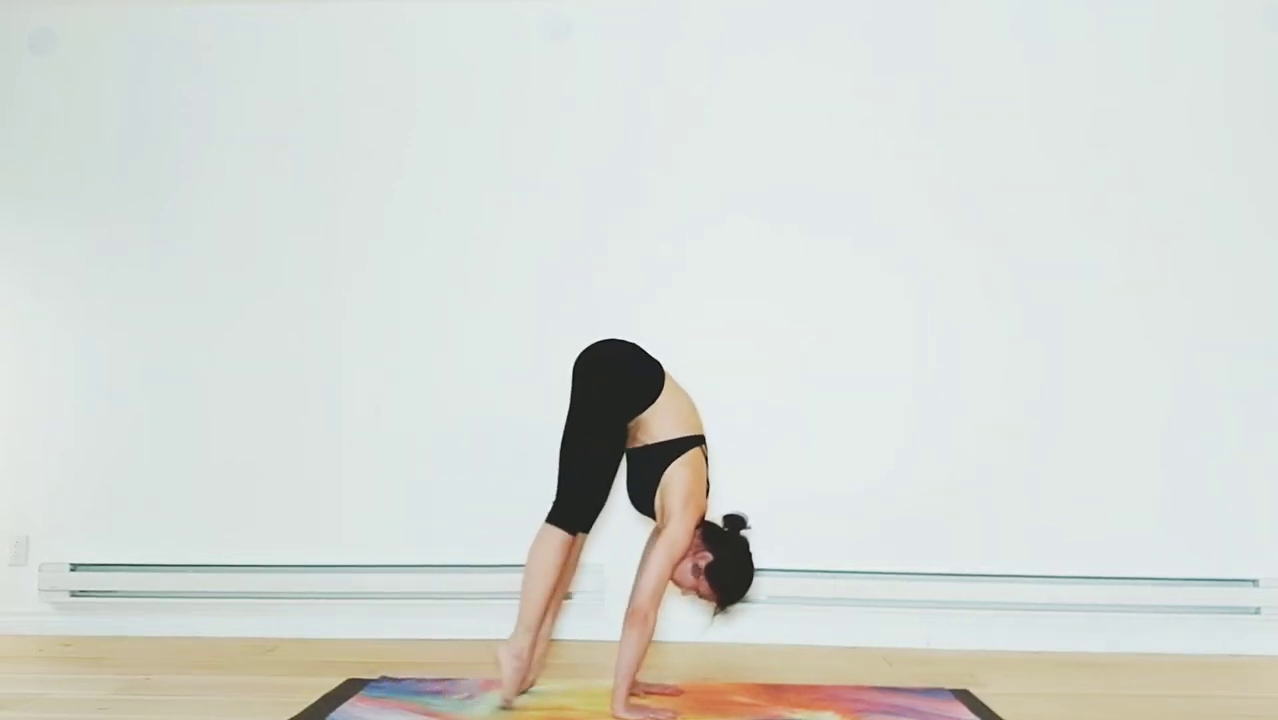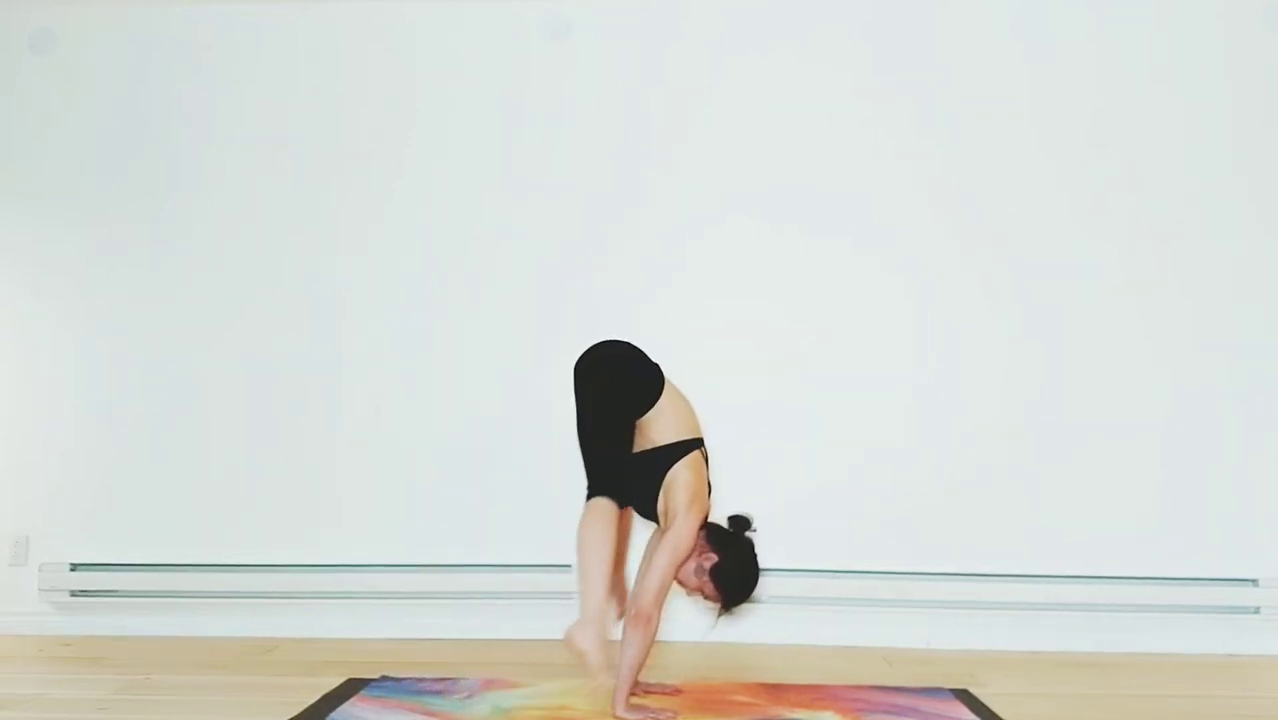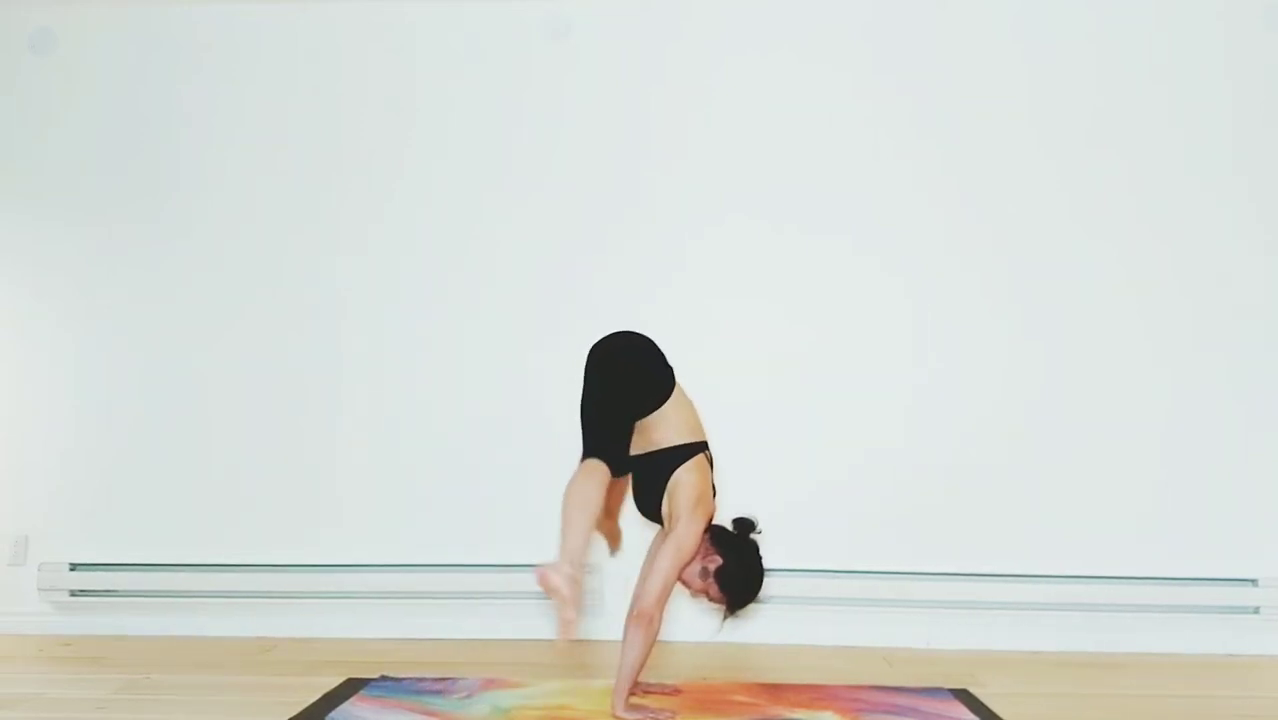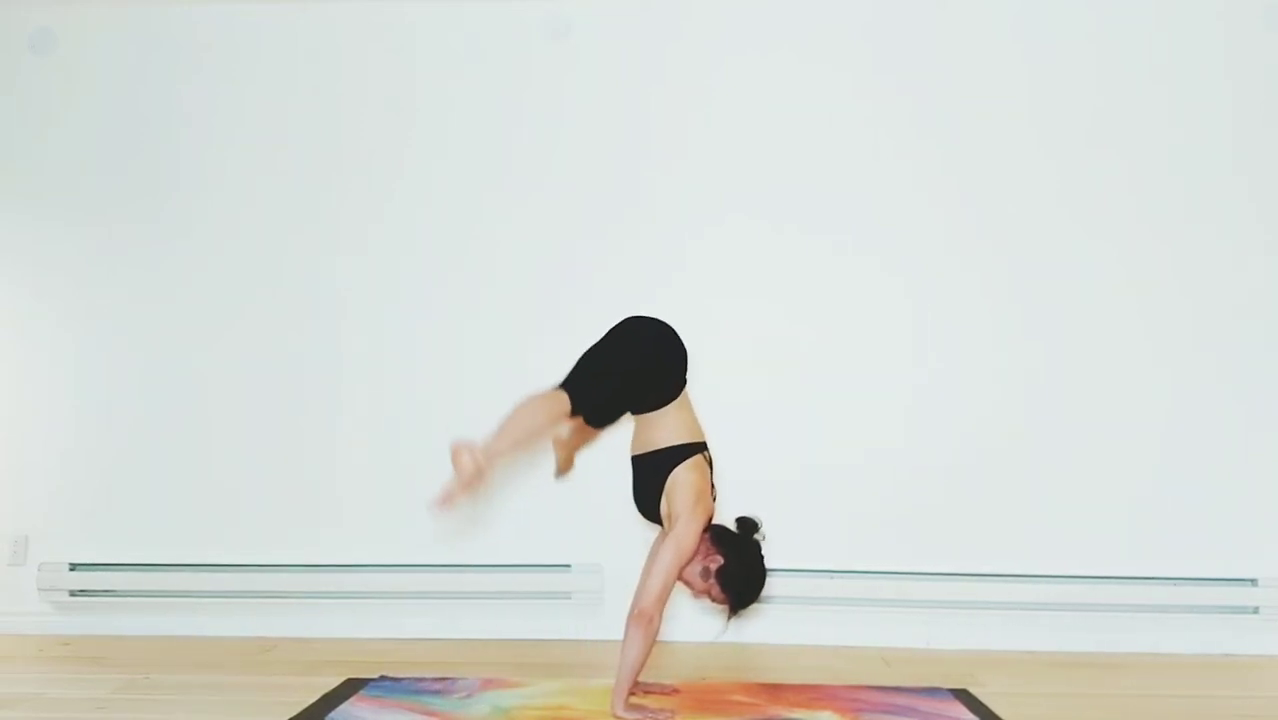
dt=0.3s
person 1, frame 1
left shoulder: (679, 515)
right shoulder: (683, 519)
left elbow: (641, 606)
right elbow: (641, 610)
left wrist: (627, 682)
left hip: (622, 381)
left knee: (581, 517)
right knee: (571, 513)
left ankle: (537, 639)
right ankle: (522, 644)
person 1, frame 2
left shoulder: (680, 517)
right shoulder: (686, 520)
left elbow: (645, 605)
right elbow: (645, 612)
left wrist: (627, 682)
left hip: (627, 382)
right hip: (615, 371)
left knee: (619, 499)
right knee: (607, 495)
right ankle: (591, 624)
person 1, frame 3
left shoulder: (684, 519)
right shoulder: (691, 527)
left elbow: (644, 606)
right elbow: (645, 611)
left wrist: (627, 684)
left hip: (637, 372)
left knee: (617, 465)
right knee: (600, 462)
left ankle: (605, 516)
person 1, frame 4
left shoulder: (687, 520)
right shoulder: (690, 518)
right elbow: (645, 611)
left wrist: (628, 680)
left hip: (652, 362)
left knee: (594, 418)
left ankle: (567, 442)
